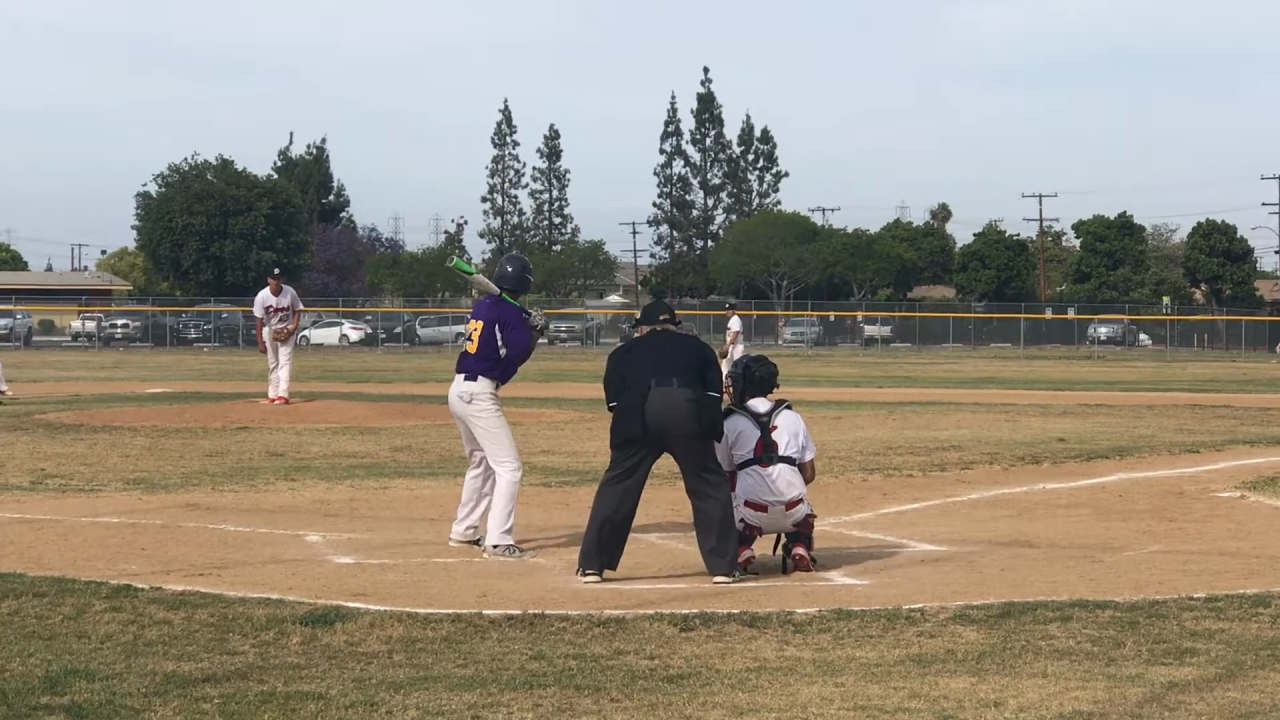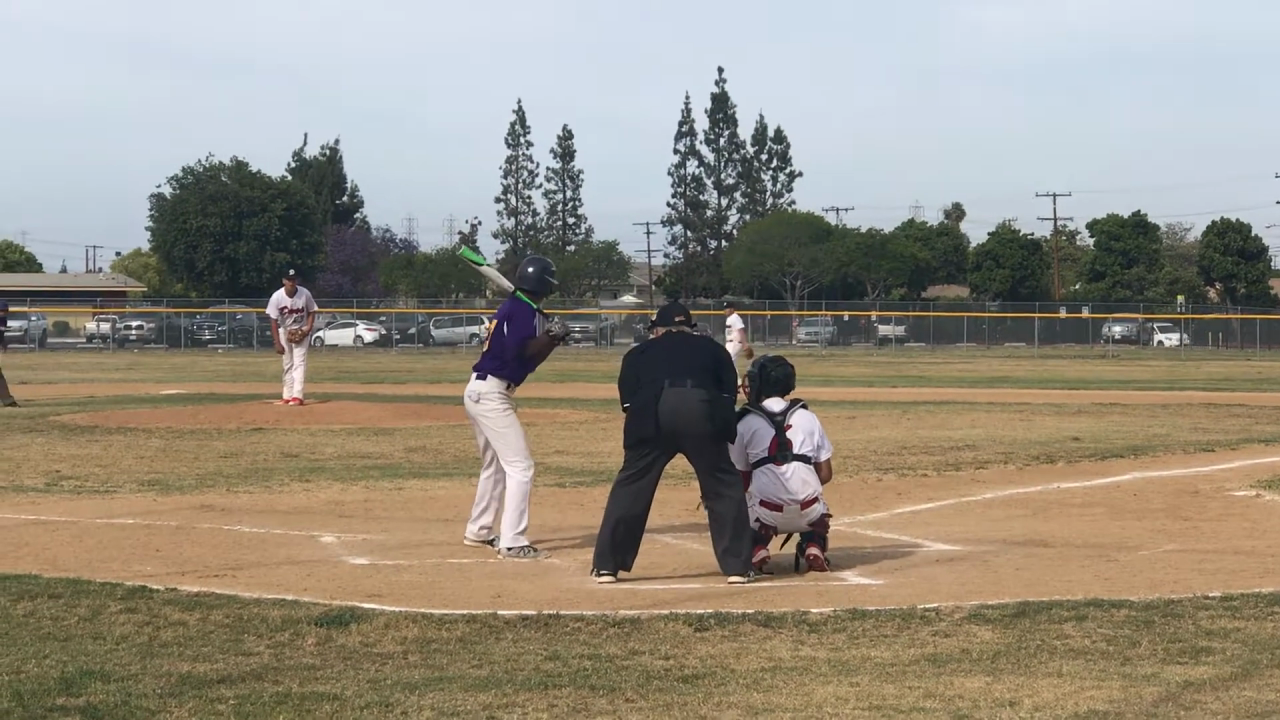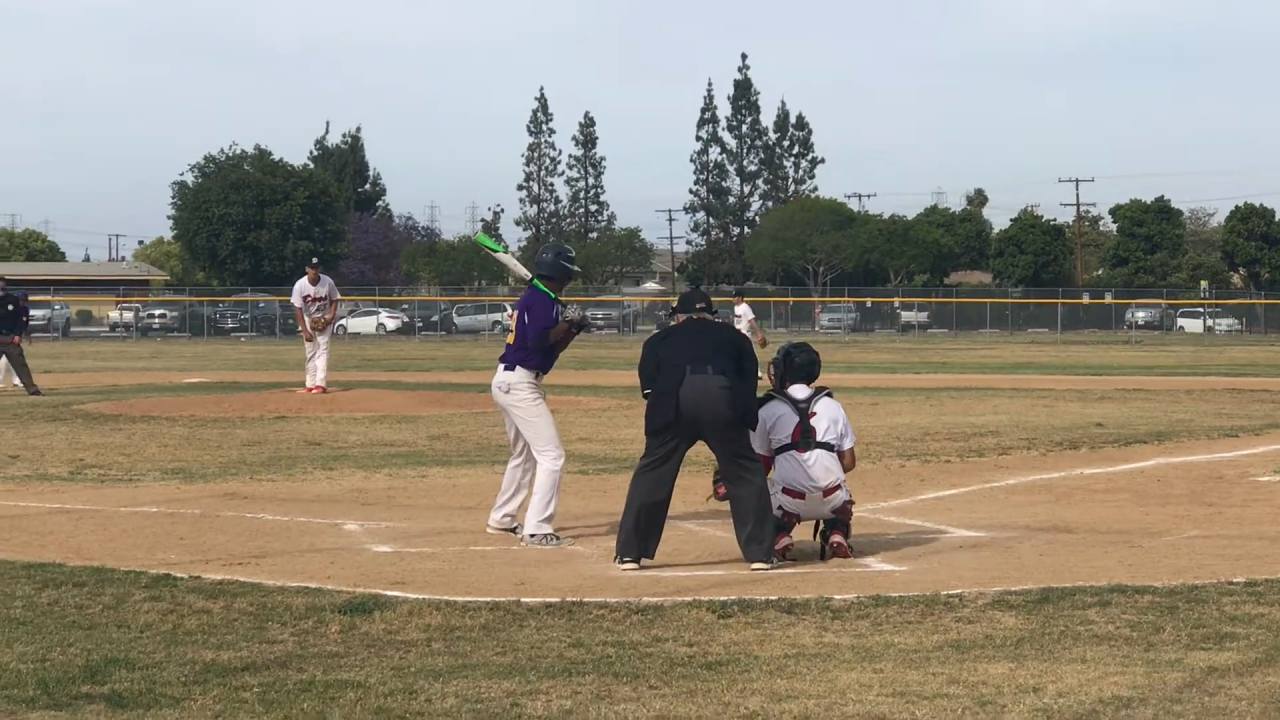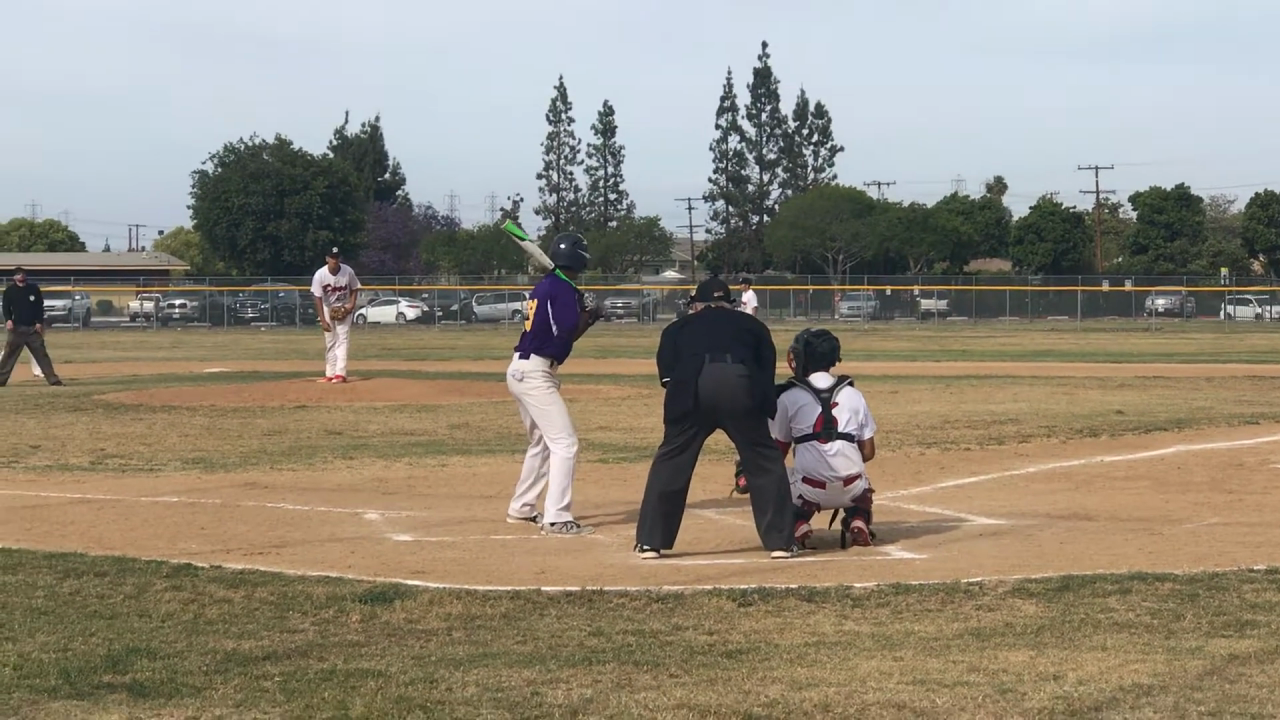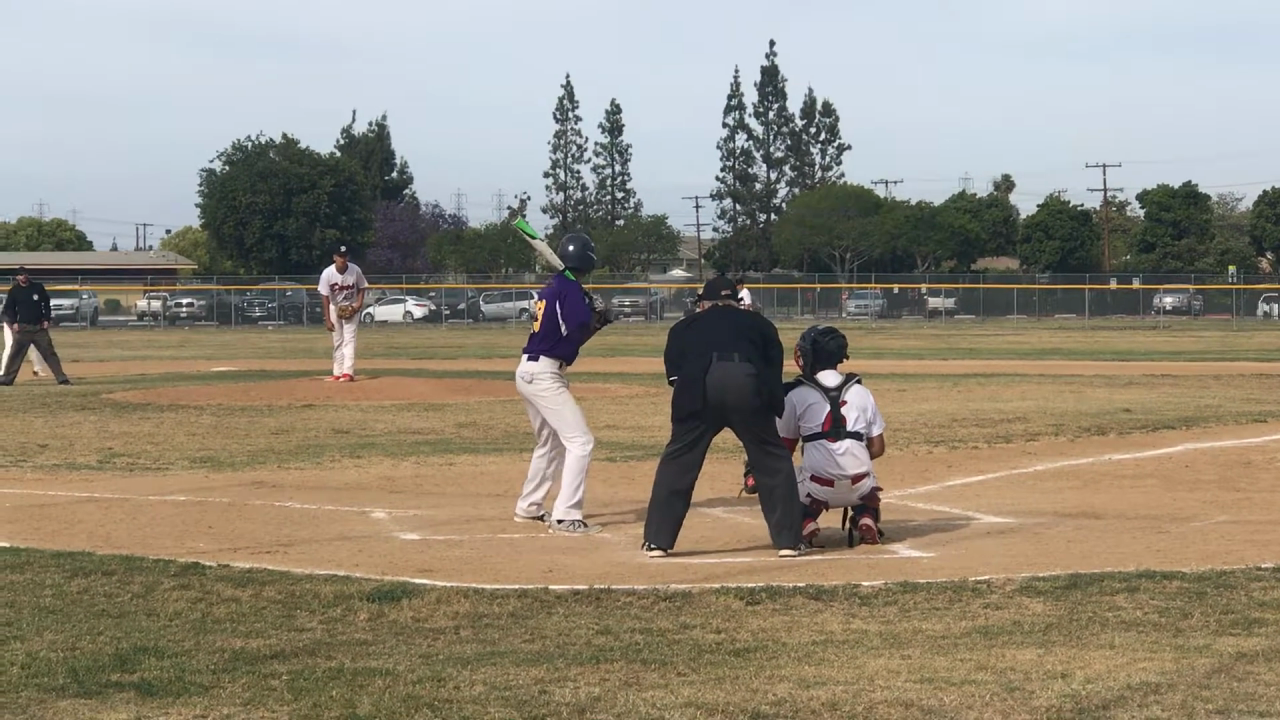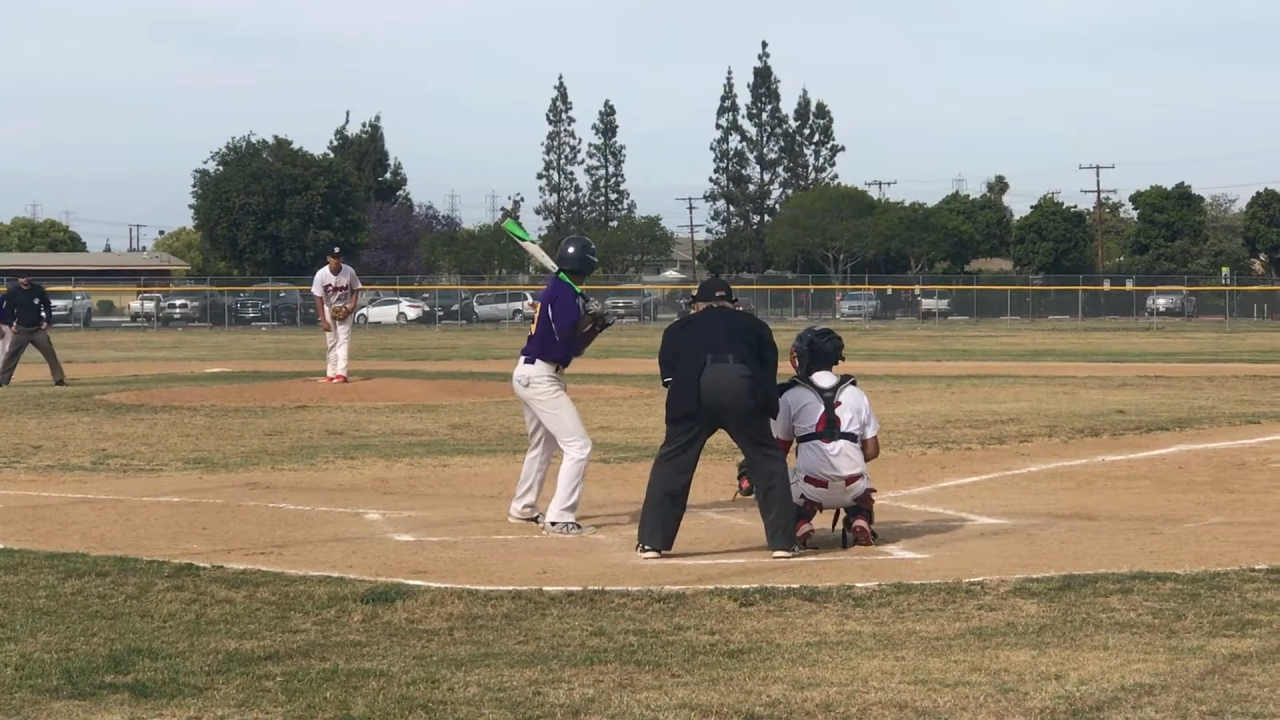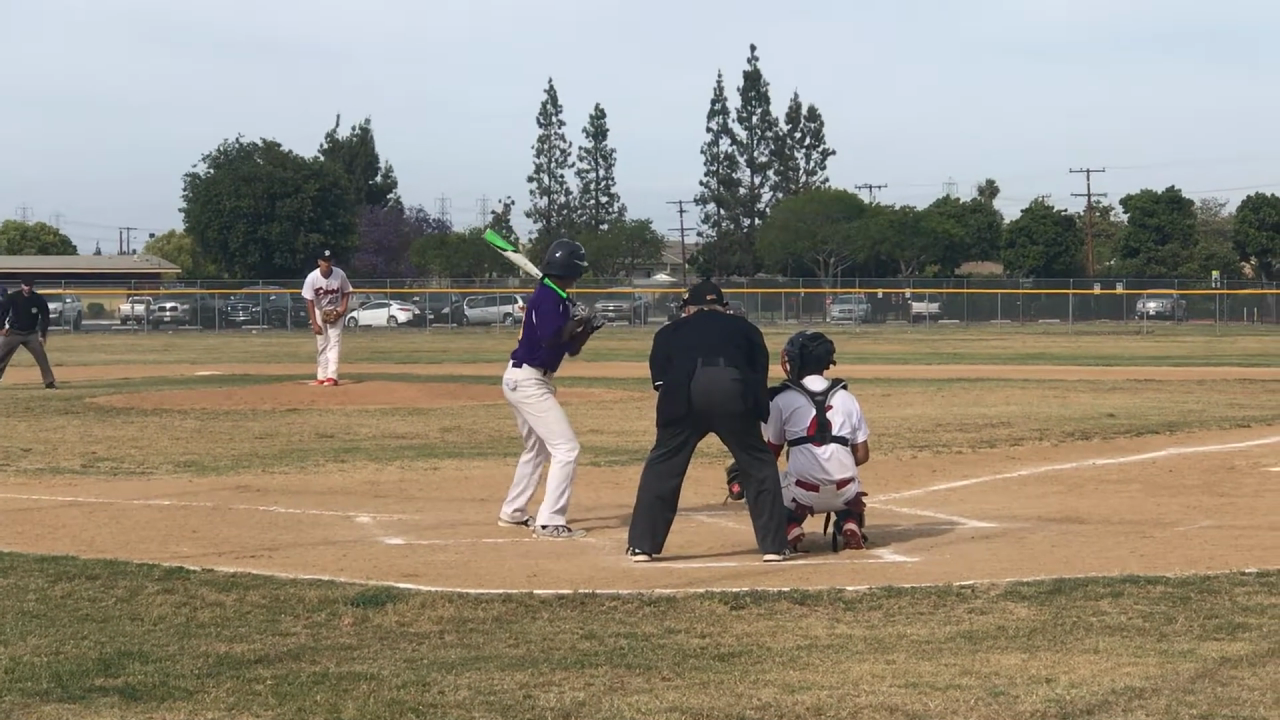
dt=0.3s
person 1, frame 1
left shoulder: (482, 306)
right shoulder: (511, 311)
right elbow: (518, 355)
left wrist: (529, 330)
right wrist: (536, 331)
left hip: (460, 390)
right hip: (479, 393)
left knee: (481, 464)
right knee: (508, 466)
left ankle: (463, 531)
right ankle: (498, 541)
person 1, frame 2
left shoulder: (512, 306)
right shoulder: (524, 310)
left elbow: (528, 361)
right elbow: (517, 351)
left wrist: (553, 341)
right wrist: (548, 336)
left hip: (479, 391)
right hip: (491, 394)
left knee: (494, 465)
right knee: (520, 467)
left ankle: (478, 531)
right ankle: (513, 543)
person 1, frame 3
left shoulder: (533, 297)
right shoulder: (542, 299)
left elbow: (551, 348)
right elbow: (538, 341)
left wrist: (573, 329)
right wrist: (567, 322)
left hip: (509, 381)
right hip: (520, 384)
left knee: (525, 454)
right knee: (551, 455)
left ankle: (501, 519)
right ankle: (537, 530)
person 1, frame 4
left shoulder: (544, 286)
right shoulder: (563, 289)
right elbow: (567, 333)
left wrist: (589, 319)
right wrist: (587, 313)
left hip: (523, 370)
right hip: (534, 373)
left knee: (542, 443)
right knee: (564, 443)
left ankle: (521, 508)
right ankle: (557, 519)
person 1, frame 5
left shoulder: (553, 287)
right shoulder: (571, 289)
right elbow: (576, 331)
left wrist: (599, 322)
right wrist: (596, 313)
left hip: (531, 371)
right hip: (544, 375)
left knee: (550, 443)
right knee: (580, 442)
left ankle: (529, 507)
right ankle: (565, 517)
person 1, frame 6
left shoulder: (556, 289)
right shoulder: (564, 291)
left elbow: (575, 347)
right elbow: (567, 333)
left wrist: (598, 325)
right wrist: (590, 316)
left hip: (529, 374)
right hip: (541, 377)
left knee: (542, 445)
right knee: (578, 446)
left ankle: (523, 509)
right ankle: (559, 518)
person 1, frame 7
left shoulder: (556, 297)
right shoulder: (548, 296)
left elbow: (572, 348)
right elbow: (550, 341)
left wrist: (586, 327)
right wrist: (575, 322)
left hip: (522, 379)
right hip: (528, 381)
left knee: (537, 449)
right knee: (566, 448)
left ankle: (512, 512)
right ankle: (549, 522)
person 2, frame 1
left shoulder: (623, 352)
right shoulder: (697, 346)
left elbow: (617, 405)
right elbow: (713, 397)
left wrist: (629, 454)
right wrist: (700, 442)
left hip: (638, 410)
right hip: (688, 406)
left knee: (617, 484)
right knee: (710, 485)
left ankle: (591, 565)
right ankle: (723, 566)
person 2, frame 2
left shoulder: (638, 353)
right shoulder: (713, 348)
left elbow: (630, 405)
right elbow: (728, 397)
left wrist: (642, 449)
right wrist: (711, 447)
left hip: (652, 411)
right hip: (701, 408)
left knee: (630, 485)
right knee: (725, 485)
left ankle: (606, 566)
right ankle: (737, 566)
person 2, frame 3
left shoulder: (658, 339)
right shoulder: (734, 336)
left elbow: (650, 390)
right elbow: (749, 383)
left wrist: (662, 428)
right wrist: (736, 428)
left hip: (674, 399)
right hip: (723, 396)
left knee: (651, 472)
right knee: (747, 472)
left ankle: (630, 553)
right ankle: (760, 553)
person 2, frame 4
left shoulder: (677, 328)
right shoulder: (751, 324)
left elbow: (667, 375)
right elbow: (768, 369)
left wrist: (680, 409)
right wrist: (761, 408)
left hip: (692, 388)
right hip: (741, 384)
left knee: (670, 461)
right knee: (766, 461)
left ankle: (650, 542)
right ankle: (780, 542)
person 2, frame 5
left shoulder: (684, 326)
right shoulder: (759, 323)
left elbow: (674, 373)
right elbow: (774, 367)
right wrist: (770, 403)
left hip: (699, 387)
right hip: (748, 384)
left knee: (677, 460)
right knee: (774, 460)
left ankle: (657, 541)
right ankle: (788, 540)
person 2, frame 6
left shoulder: (678, 328)
right shoulder: (754, 324)
left elbow: (669, 374)
right elbow: (769, 369)
right wrist: (765, 405)
left hip: (694, 389)
right hip: (743, 385)
left knee: (671, 462)
right knee: (769, 461)
left ankle: (652, 542)
right ankle: (782, 542)
person 2, frame 7
left shoulder: (669, 331)
right shoulder: (745, 328)
left elbow: (660, 377)
right elbow: (760, 373)
right wrist: (757, 410)
left hip: (685, 393)
right hip: (734, 390)
left knee: (662, 465)
right knee: (760, 464)
left ankle: (642, 546)
right ankle: (773, 545)
person 3, frame 1
left shoulder: (730, 423)
right shoulder: (793, 417)
right elbow: (809, 474)
left hip: (752, 516)
right hip: (793, 514)
left ankle: (740, 550)
right ankle: (799, 548)
person 3, frame 2
left shoulder: (745, 423)
right shoulder: (809, 417)
left elbow: (741, 482)
right elbow: (825, 474)
left hip: (766, 515)
right hip: (809, 514)
left ankle: (756, 550)
right ankle: (814, 548)
person 3, frame 3
left shoulder: (768, 409)
right shoulder: (833, 405)
left elbow: (761, 466)
right elbow: (848, 463)
left hip: (790, 503)
right hip: (832, 501)
left ankle: (779, 537)
right ankle: (837, 536)
person 3, frame 4
left shoulder: (789, 397)
right shoulder: (854, 395)
left elbow: (777, 451)
right elbow: (868, 452)
left hip: (810, 491)
right hip: (852, 490)
left ankle: (797, 524)
right ankle: (859, 522)
person 3, frame 5
left shoulder: (797, 395)
right shoulder: (861, 392)
left elbow: (784, 449)
right elbow: (877, 448)
left hip: (818, 489)
right hip: (859, 488)
left ankle: (805, 522)
right ankle: (867, 521)
person 3, frame 6
left shoulder: (791, 396)
right shoulder: (856, 394)
left elbow: (778, 450)
right elbow: (871, 451)
left hip: (811, 490)
right hip: (852, 489)
left ankle: (798, 524)
right ankle: (860, 522)
person 3, frame 7
left shoulder: (782, 399)
right shoulder: (847, 398)
left elbow: (770, 454)
right elbow: (861, 455)
left hip: (803, 494)
right hip: (844, 493)
left ankle: (789, 528)
right ankle: (850, 526)
